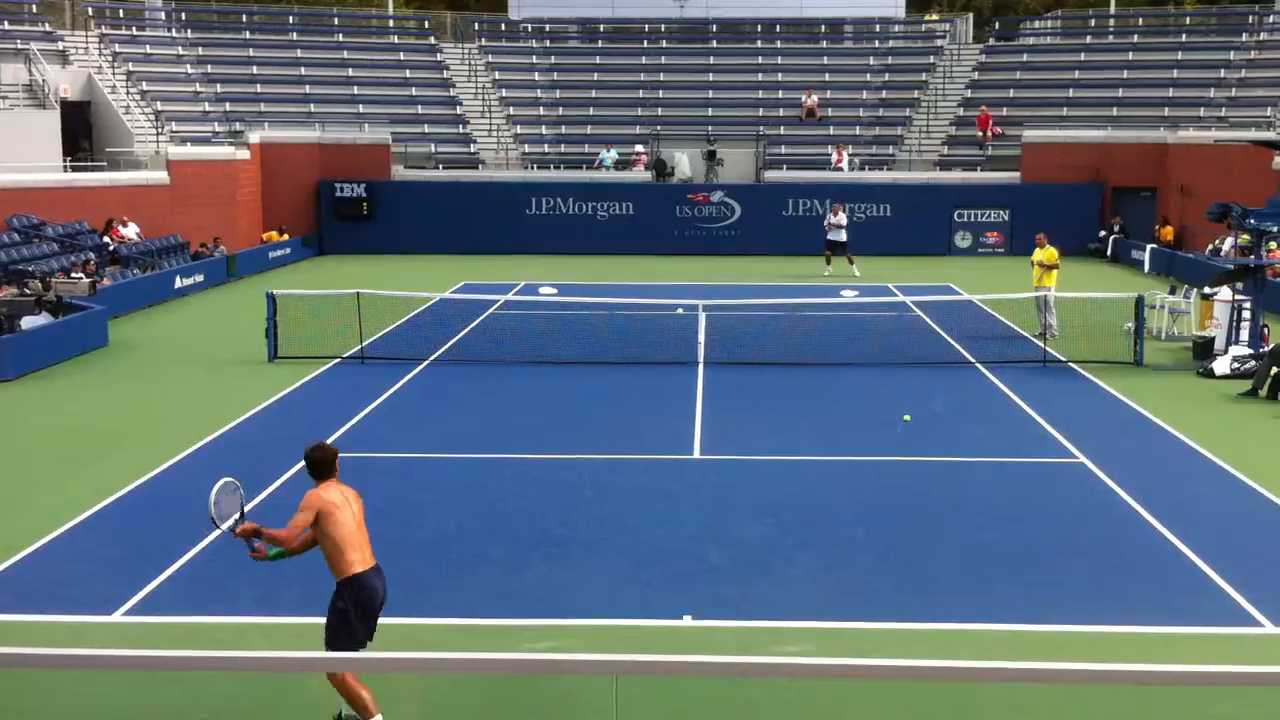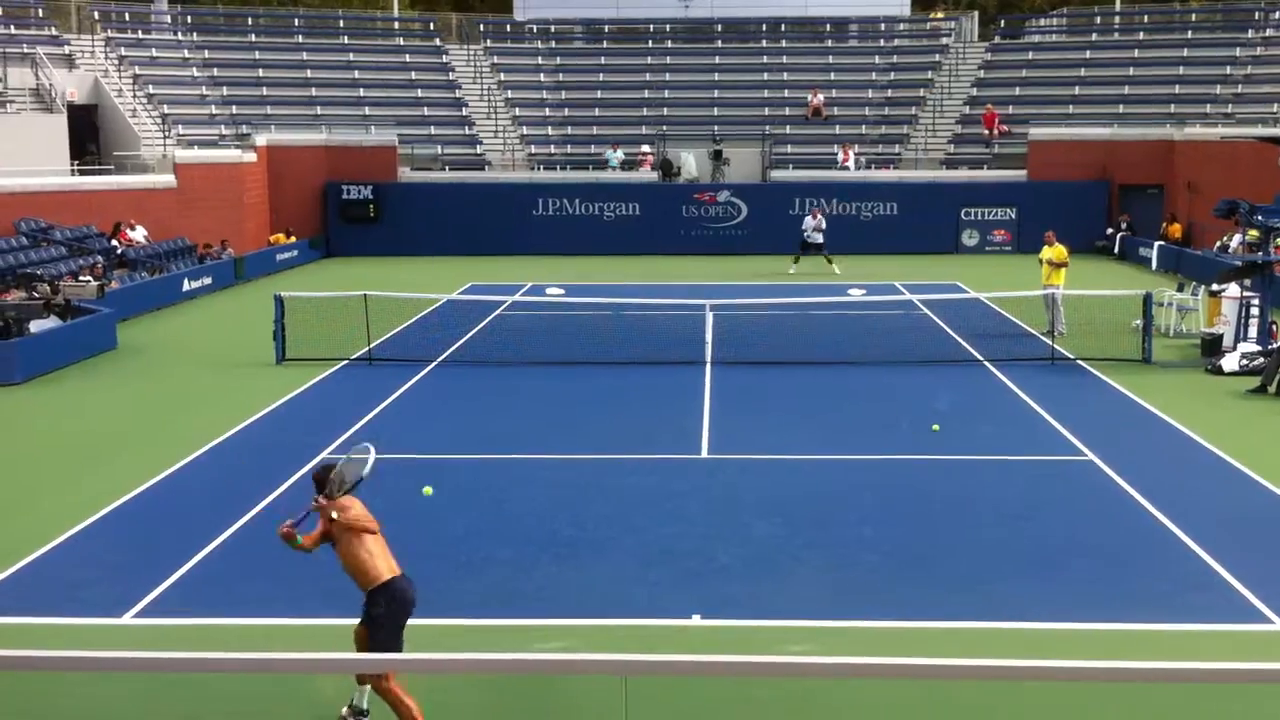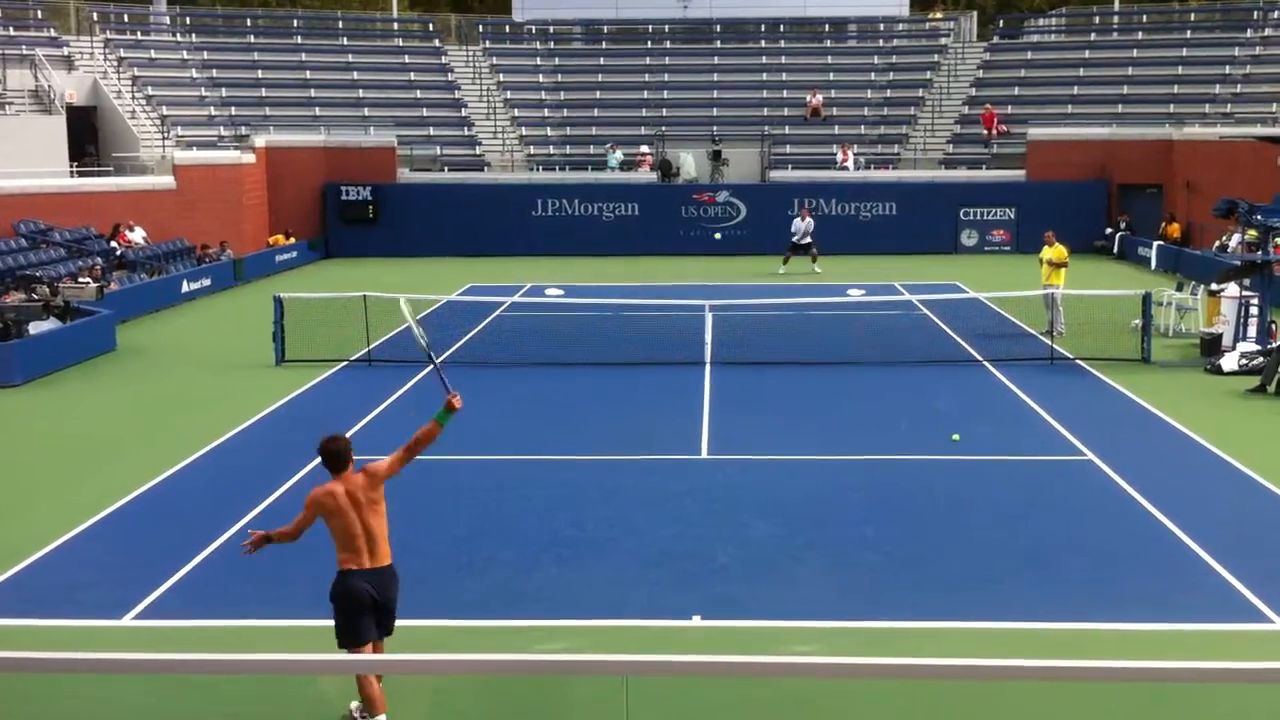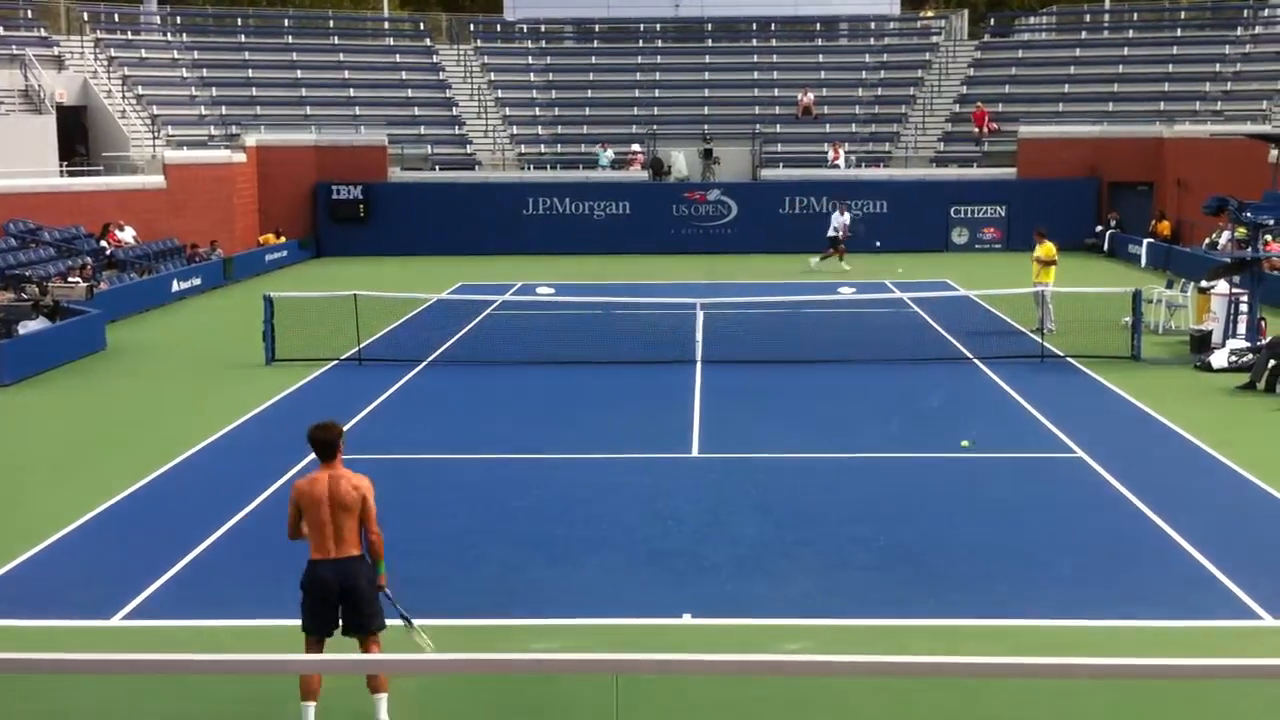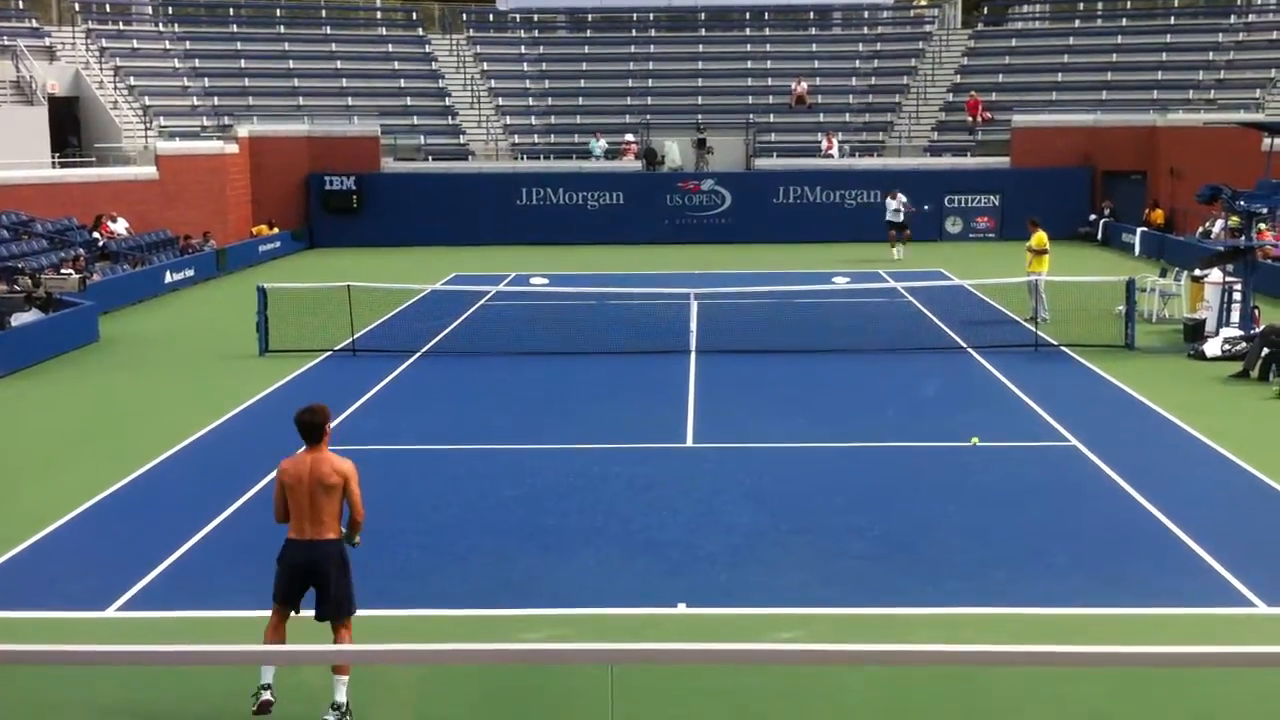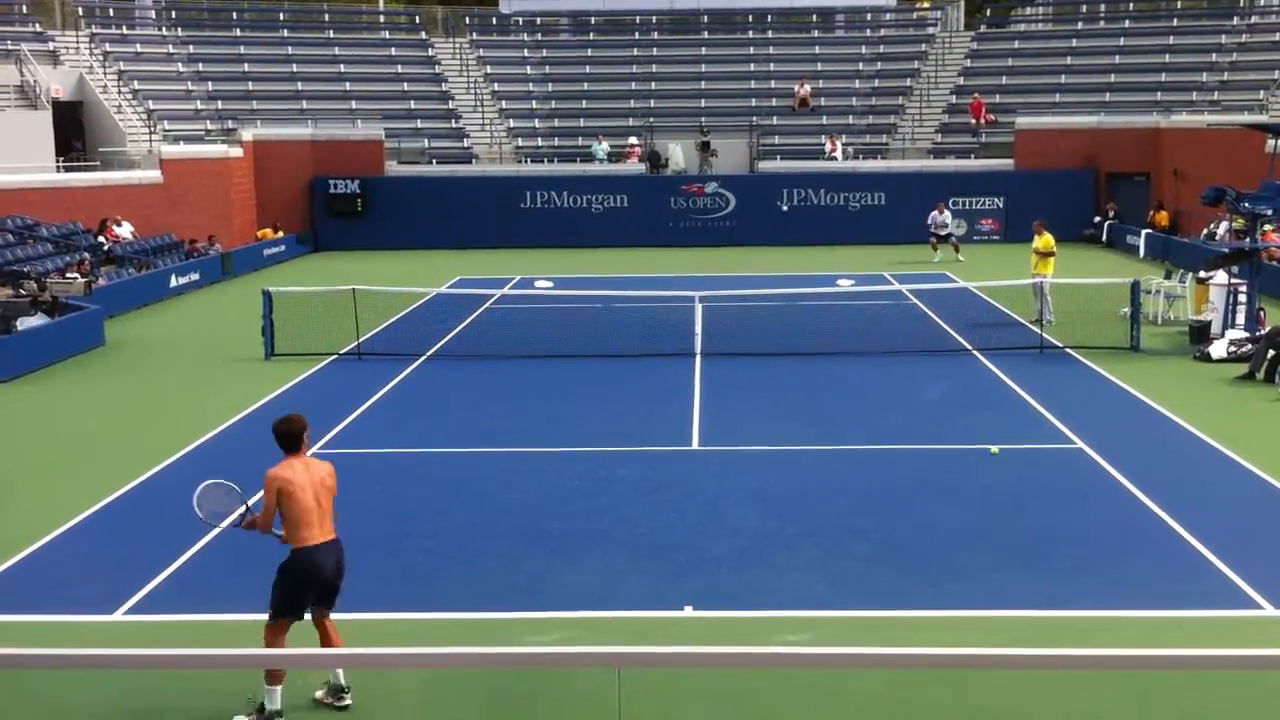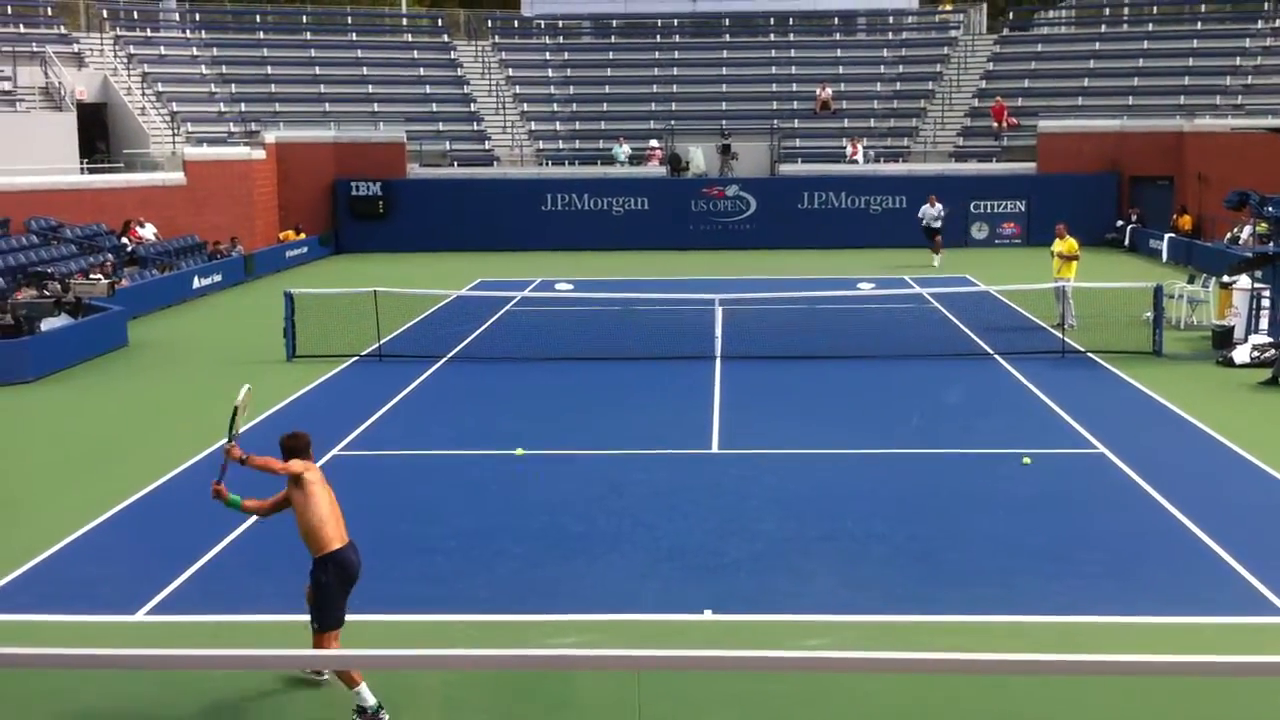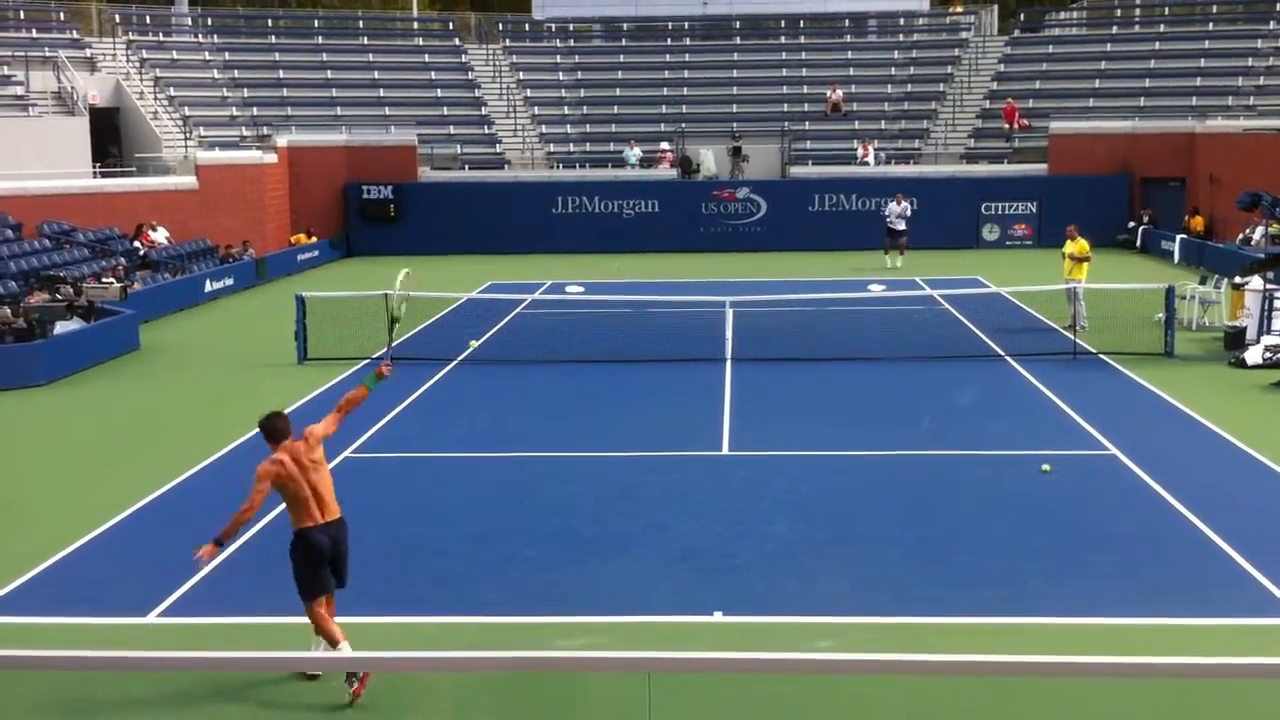
dt=0.5s
person 1, frame 1
left shoulder: (316, 497)
right shoulder: (350, 494)
left elbow: (288, 539)
right elbow: (315, 536)
left wrist: (256, 530)
right wrist: (271, 554)
left hip: (355, 587)
right hip: (373, 579)
left knee: (340, 672)
right knee: (341, 652)
person 1, frame 2
left shoulder: (347, 506)
right shoulder: (333, 517)
left elbow: (371, 527)
right elbow: (309, 543)
left wrist: (331, 515)
right wrist: (291, 537)
left hip: (388, 595)
right hip: (395, 587)
left knee: (383, 680)
right knee: (362, 640)
person 1, frame 3
left shoulder: (320, 496)
right shoulder: (371, 477)
left elbow: (292, 533)
right elbow: (412, 448)
left wrist: (265, 537)
right wrist: (445, 412)
left hip: (352, 583)
right hip: (386, 577)
right knee: (375, 645)
person 1, frame 4
left shoulder: (301, 487)
right shoulder: (360, 484)
left elbow: (292, 533)
right elbow: (373, 535)
right wrist: (379, 571)
left hip: (318, 572)
right hip: (354, 569)
left knee: (313, 649)
right knee: (370, 646)
person 1, frame 5
left shoulder: (286, 468)
right shoulder: (343, 467)
left elbow: (280, 516)
right elbow: (357, 516)
right wrist: (351, 536)
left hip: (294, 551)
right hip: (329, 551)
left knee: (278, 617)
right knee: (342, 628)
left ankle: (265, 688)
person 1, frame 6
left shoulder: (276, 474)
right shoulder: (327, 468)
left elbow: (265, 524)
left wrist: (251, 521)
left hip: (307, 559)
right hip: (334, 552)
left knee: (275, 632)
right knee: (321, 618)
right ankle: (338, 688)
person 1, frame 7
left shoulder: (299, 468)
right shoulder: (297, 485)
left elbow: (278, 467)
right elbow: (263, 507)
left wrist: (242, 458)
right wrist: (230, 498)
left hip: (334, 562)
right hip: (345, 555)
left knee: (325, 644)
right knee: (314, 597)
right ankle: (320, 666)
person 1, frame 8
left shoulder: (269, 468)
right shoulder: (311, 440)
left elbow: (249, 511)
right elbow: (342, 408)
left wrist: (218, 542)
right wrist: (375, 378)
left hip: (309, 539)
right hip: (337, 531)
left knee: (317, 610)
right knee: (326, 600)
left ankle: (353, 667)
right ankle: (316, 658)
